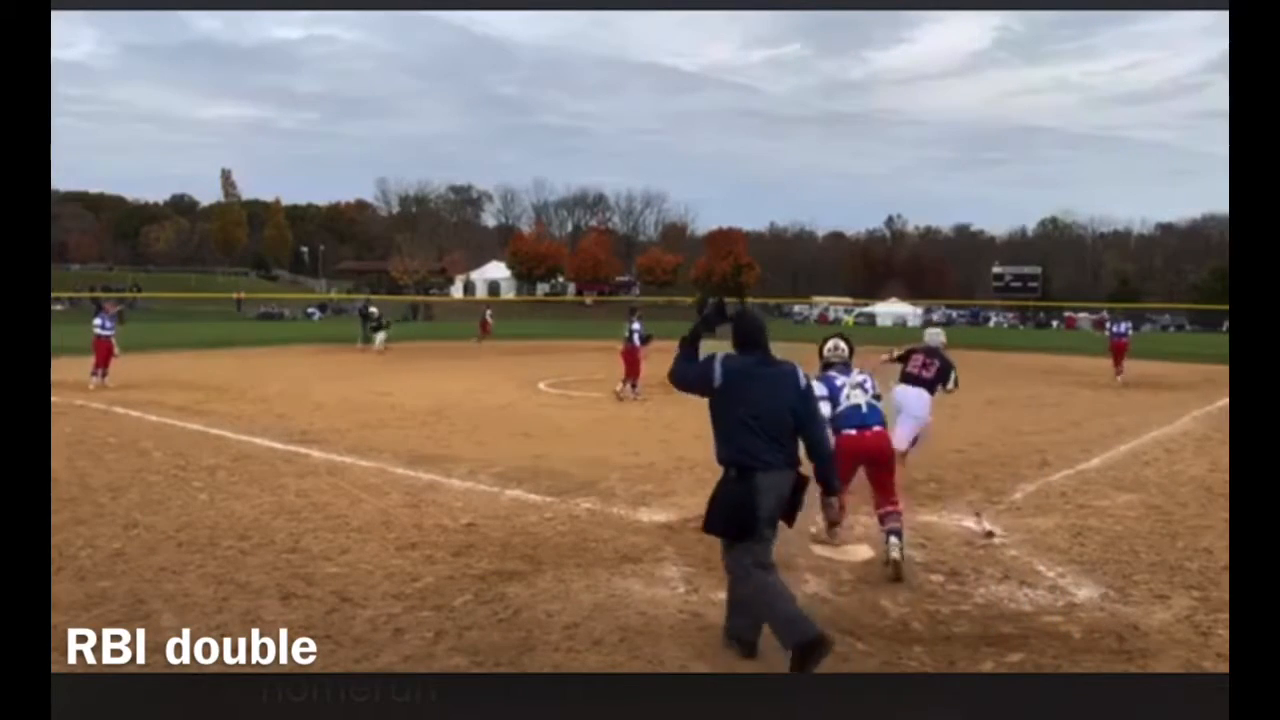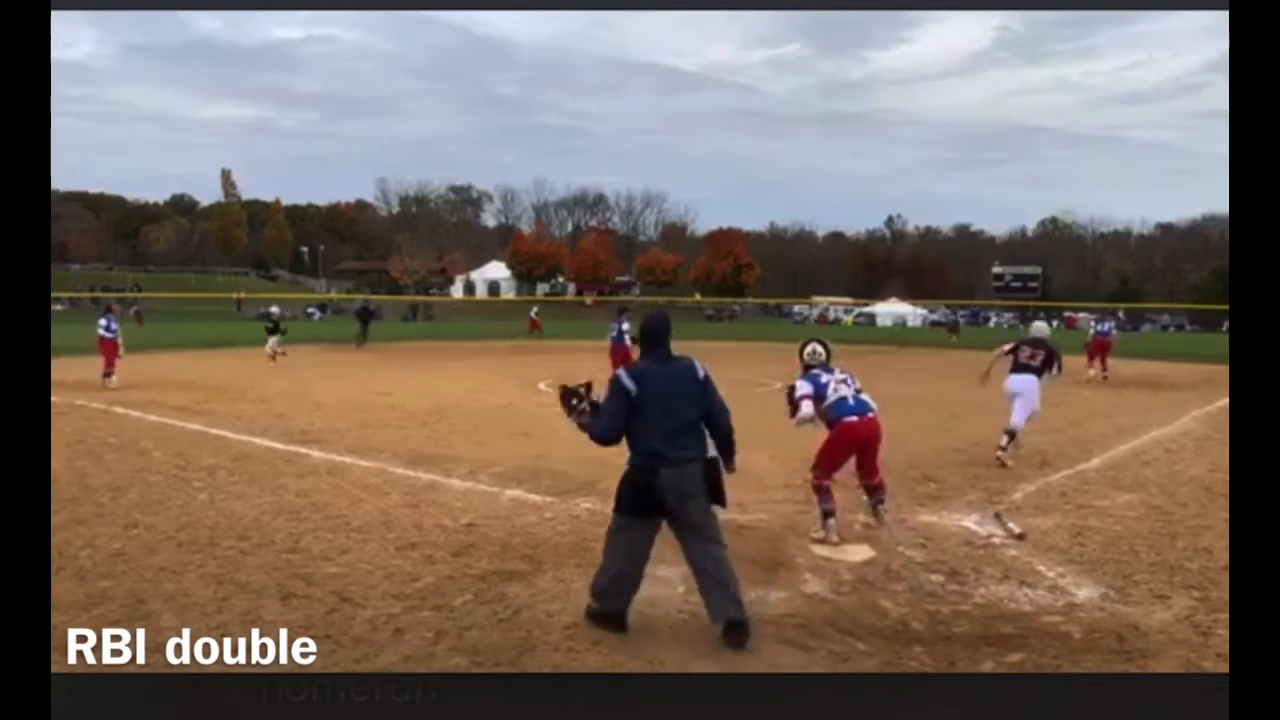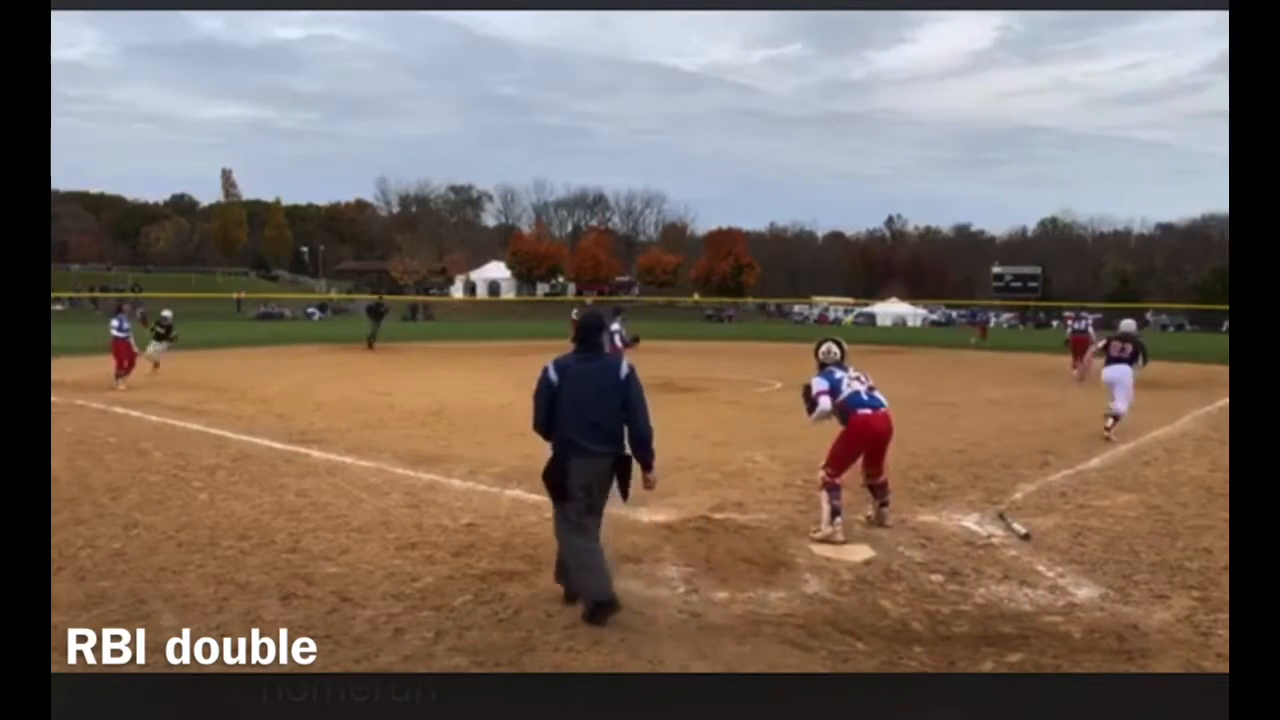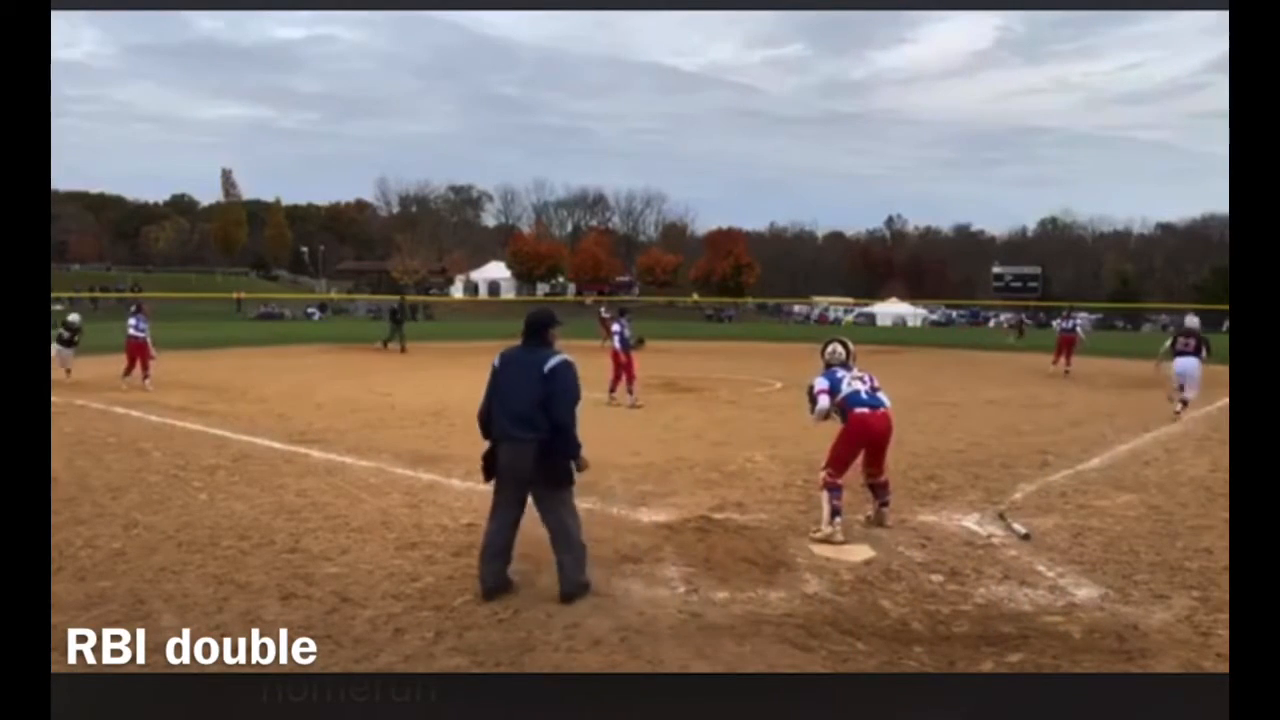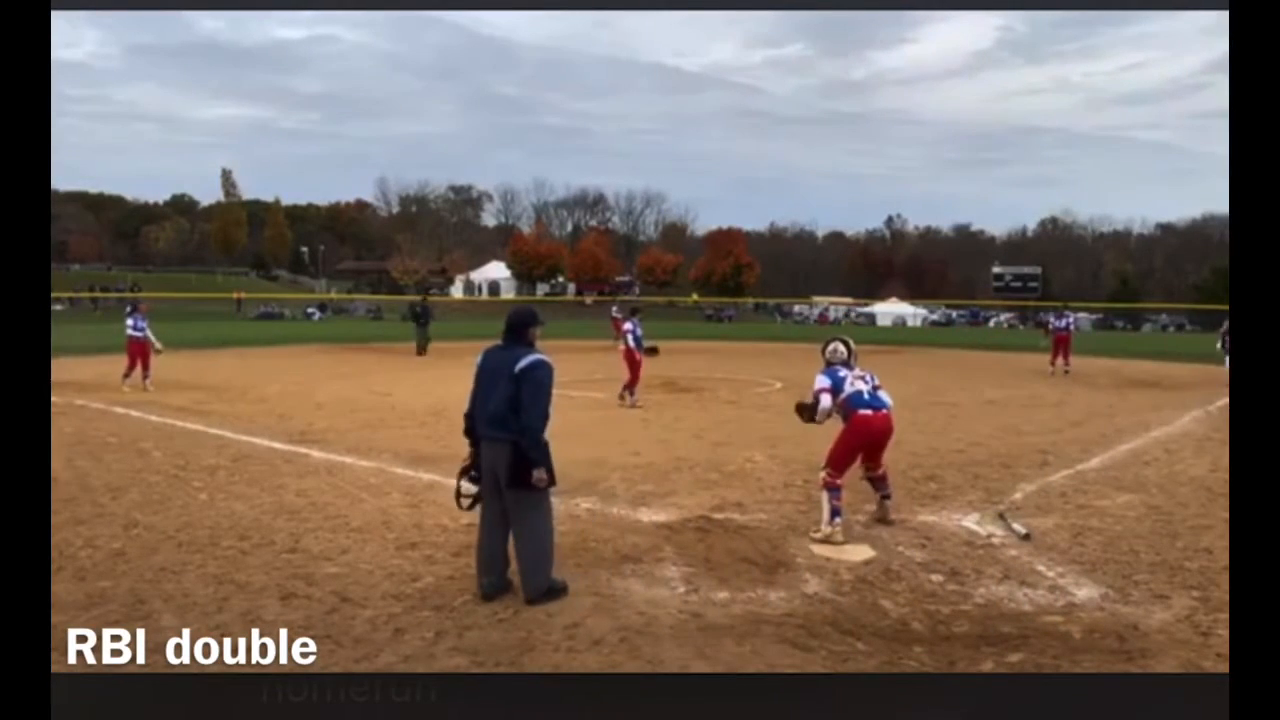
dt=0.5s
person 1, frame 1
left shoulder: (722, 368)
right shoulder: (793, 375)
left elbow: (682, 376)
right elbow: (816, 436)
left wrist: (693, 337)
right wrist: (829, 488)
left hip: (746, 483)
right hip: (783, 480)
left knee: (750, 567)
right knee: (750, 555)
left ankle: (805, 637)
right ankle: (741, 632)
person 1, frame 2
left shoulder: (628, 378)
right shoulder: (694, 370)
left elbow: (609, 433)
right elbow: (721, 422)
left wrist: (587, 424)
right wrist: (727, 457)
left hip: (650, 477)
right hip: (693, 473)
left knee: (625, 542)
right knee: (707, 544)
left ankle: (608, 609)
right ankle: (733, 617)
person 1, frame 3
left shoulder: (555, 370)
right shoulder: (620, 369)
left elbow: (541, 423)
right elbow: (638, 423)
right wrist: (647, 465)
left hip: (569, 463)
right hip: (606, 461)
left knee: (573, 528)
right knee: (587, 524)
left ankle: (600, 596)
right ankle: (576, 586)
person 1, frame 4
left shoulder: (504, 359)
right shoulder: (558, 364)
left elbow: (486, 411)
right elbow: (563, 417)
left wrist: (497, 439)
right wrist: (575, 454)
left hip: (506, 450)
right hip: (543, 452)
left knee: (502, 515)
right knee: (562, 519)
left ankle: (492, 580)
right ankle: (573, 583)
person 1, frame 5
left shoulder: (488, 357)
right shoulder: (534, 364)
left elbow: (473, 409)
right elbow: (533, 420)
left wrist: (476, 444)
right wrist: (538, 462)
left hip: (488, 447)
right hip: (517, 452)
left knee: (492, 517)
right knee: (532, 519)
left ankle: (491, 581)
right ankle: (538, 585)
person 2, frame 1
left shoulder: (823, 382)
right shoulder: (866, 377)
left elbow: (824, 416)
left hip: (850, 439)
right hip: (880, 438)
right knee: (887, 499)
left ankle: (833, 533)
right ankle: (893, 546)
person 2, frame 2
left shoulder: (806, 381)
right shoulder: (845, 375)
left elbow: (806, 413)
right elbow: (872, 405)
left wrist: (797, 419)
left hip: (846, 428)
right hip: (871, 424)
left knee: (821, 475)
right knee: (868, 469)
left ankle: (829, 529)
right ankle: (879, 509)
person 2, frame 3
left shoulder: (821, 379)
right shoulder: (858, 375)
left elbow: (825, 408)
right elbow: (882, 401)
left wrist: (814, 417)
left hip: (860, 423)
right hip: (884, 420)
left knee: (829, 474)
right knee: (874, 468)
left ankle: (832, 527)
right ankle: (882, 513)
person 2, frame 4
left shoulder: (825, 378)
right shoulder: (865, 376)
left elbow: (823, 406)
right elbow: (885, 402)
left wrist: (816, 416)
left hip: (858, 422)
right hip: (883, 419)
left knee: (831, 474)
right knee: (874, 467)
left ankle: (832, 527)
right ankle: (881, 513)
person 2, frame 5
left shoulder: (825, 376)
right shoulder: (865, 374)
left elbow: (825, 406)
right elbow: (888, 402)
left wrist: (818, 418)
left hip: (860, 423)
right hip: (884, 421)
left knee: (831, 473)
right knee: (872, 462)
left ankle: (832, 527)
right ankle: (885, 506)
